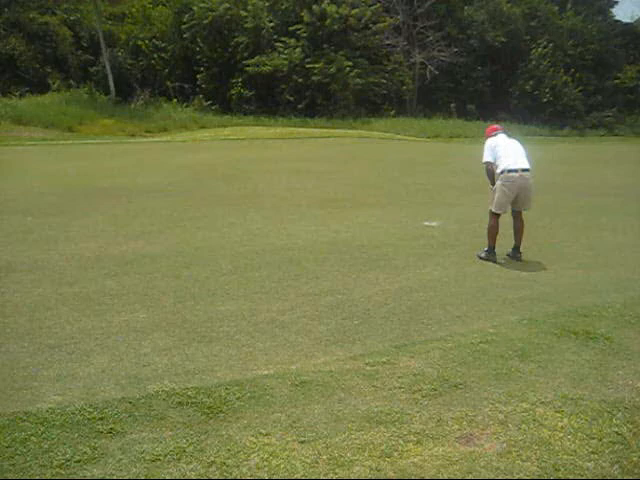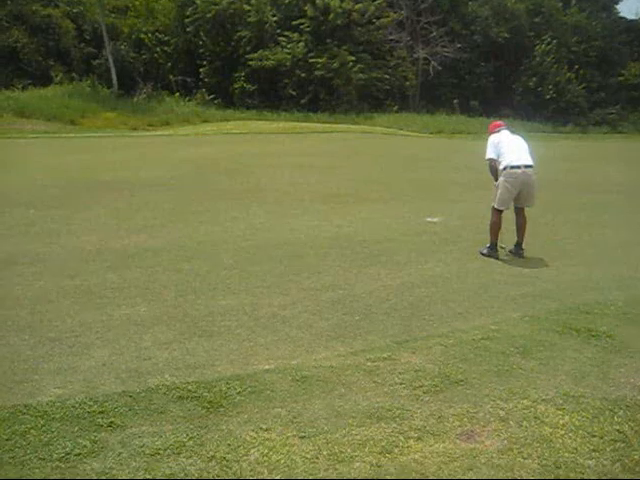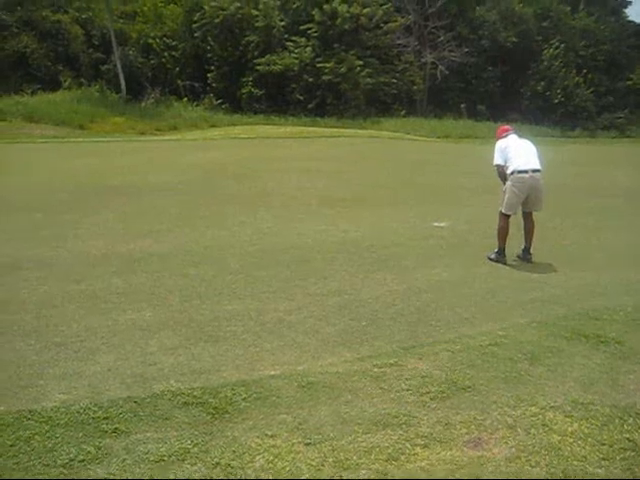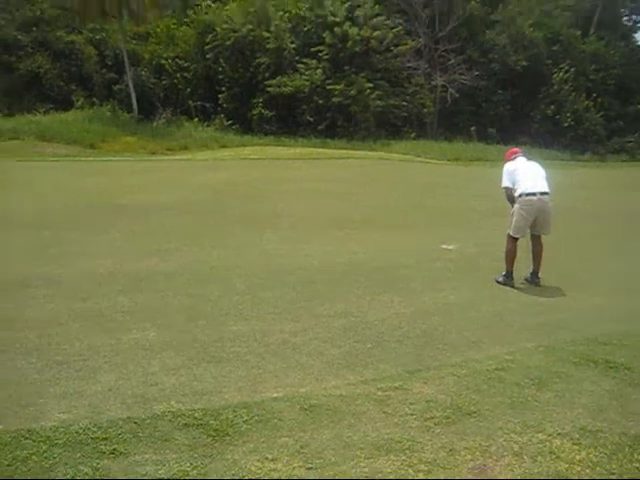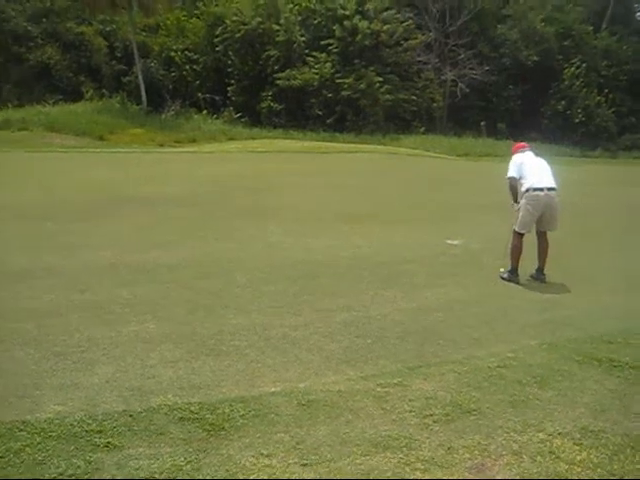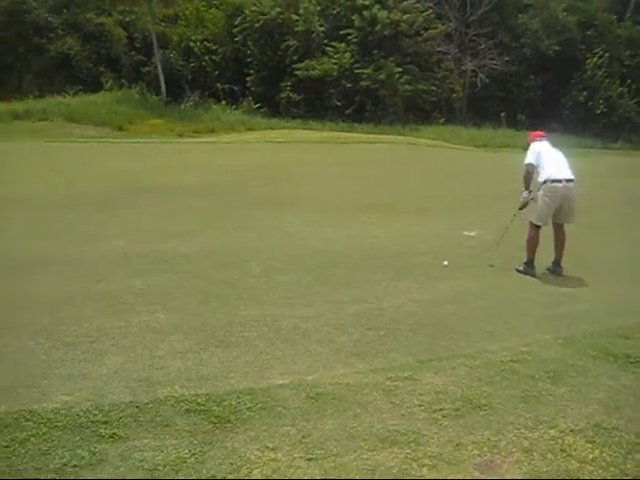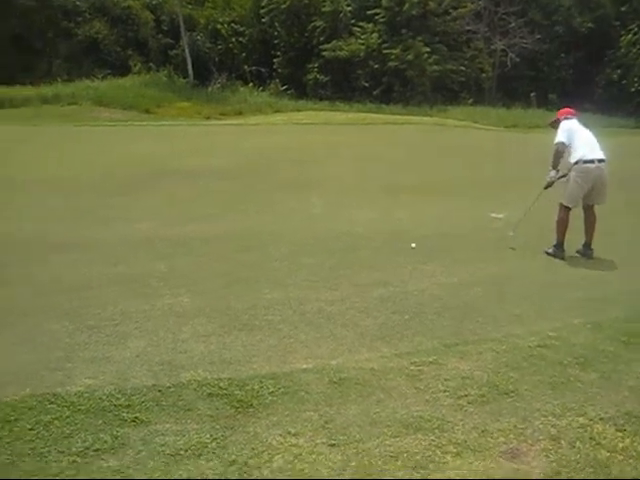
dt=0.2s
person 1, frame 1
left shoulder: (491, 141)
right shoulder: (515, 141)
left elbow: (489, 166)
left wrist: (493, 185)
left hip: (508, 177)
right hip: (526, 176)
left knee: (494, 214)
right knee: (517, 214)
left ankle: (490, 252)
right ankle: (516, 251)
person 1, frame 2
left shoulder: (494, 137)
right shoulder: (518, 138)
left elbow: (492, 163)
left wrist: (497, 180)
left hip: (511, 173)
right hip: (529, 172)
left knee: (497, 210)
right knee: (520, 210)
left ankle: (492, 248)
right ankle: (519, 247)
person 1, frame 3
left shoulder: (501, 143)
right shoulder: (527, 142)
left elbow: (500, 169)
left wrist: (506, 184)
left hip: (518, 177)
right hip: (536, 176)
left knee: (504, 215)
right knee: (528, 214)
left ankle: (500, 253)
right ankle: (527, 252)
person 1, frame 4
left shoulder: (509, 165)
right shoulder: (536, 165)
left elbow: (508, 192)
left wrist: (515, 207)
left hip: (526, 200)
right hip: (544, 199)
left knee: (512, 238)
right knee: (536, 237)
left ankle: (508, 276)
right ankle: (535, 276)
person 1, frame 5
left shoulder: (517, 157)
right shoulder: (541, 160)
left elbow: (512, 182)
left wrist: (516, 203)
left hip: (533, 195)
right hip: (551, 194)
left knee: (518, 234)
right knee: (542, 233)
left ankle: (513, 273)
right ankle: (540, 272)
person 1, frame 6
left shoulder: (535, 146)
right shoulder: (556, 151)
left elbow: (529, 169)
left wrist: (526, 191)
right wrist: (536, 194)
left hip: (551, 187)
right hip: (569, 186)
left knee: (534, 226)
right knee: (559, 226)
left ankle: (529, 265)
right ankle: (557, 265)
person 1, frame 7
left shoulder: (566, 124)
right shoulder: (583, 129)
left elbow: (559, 148)
left wrist: (553, 170)
left hip: (583, 168)
right hip: (600, 167)
left knee: (564, 207)
right knee: (589, 207)
left ankle: (558, 248)
right ankle: (587, 248)
